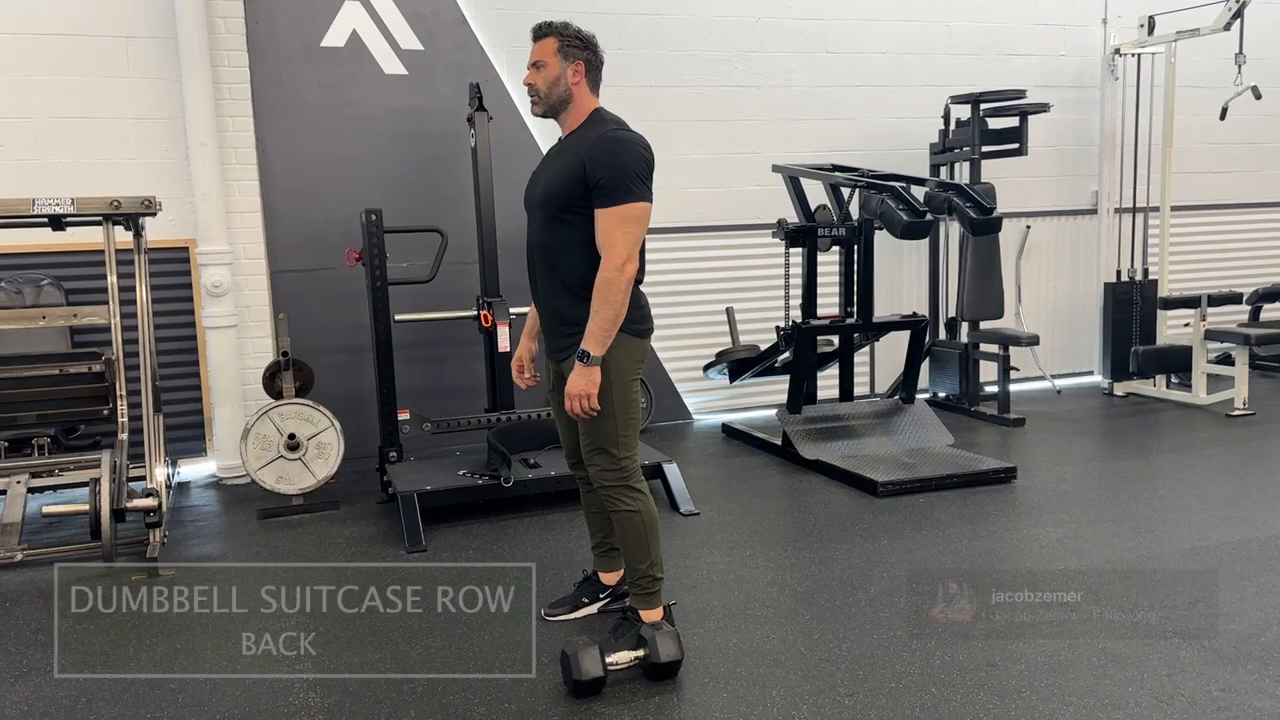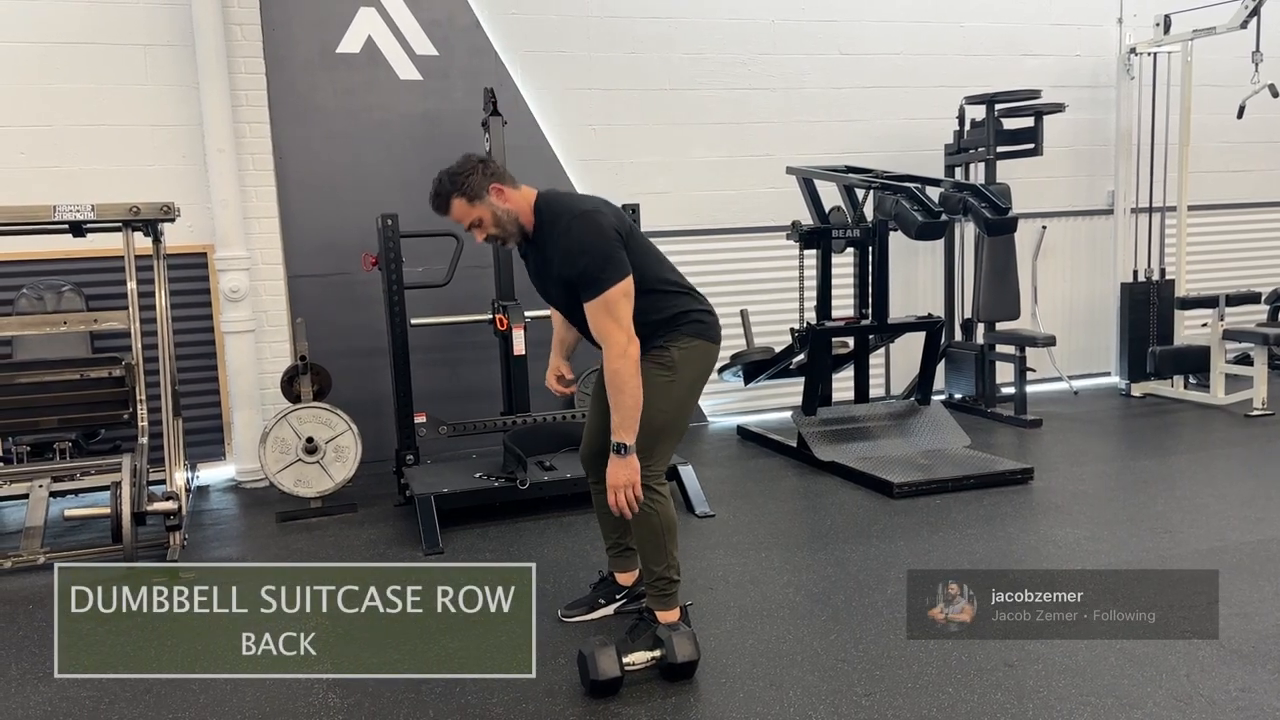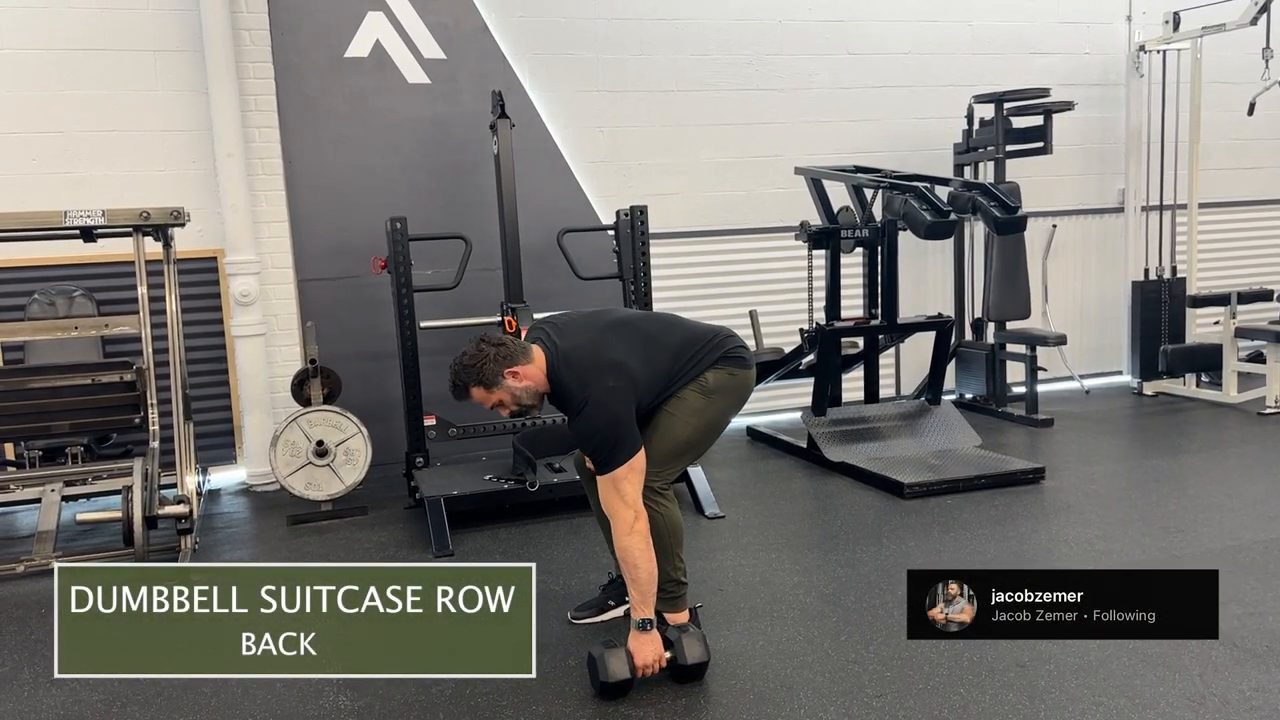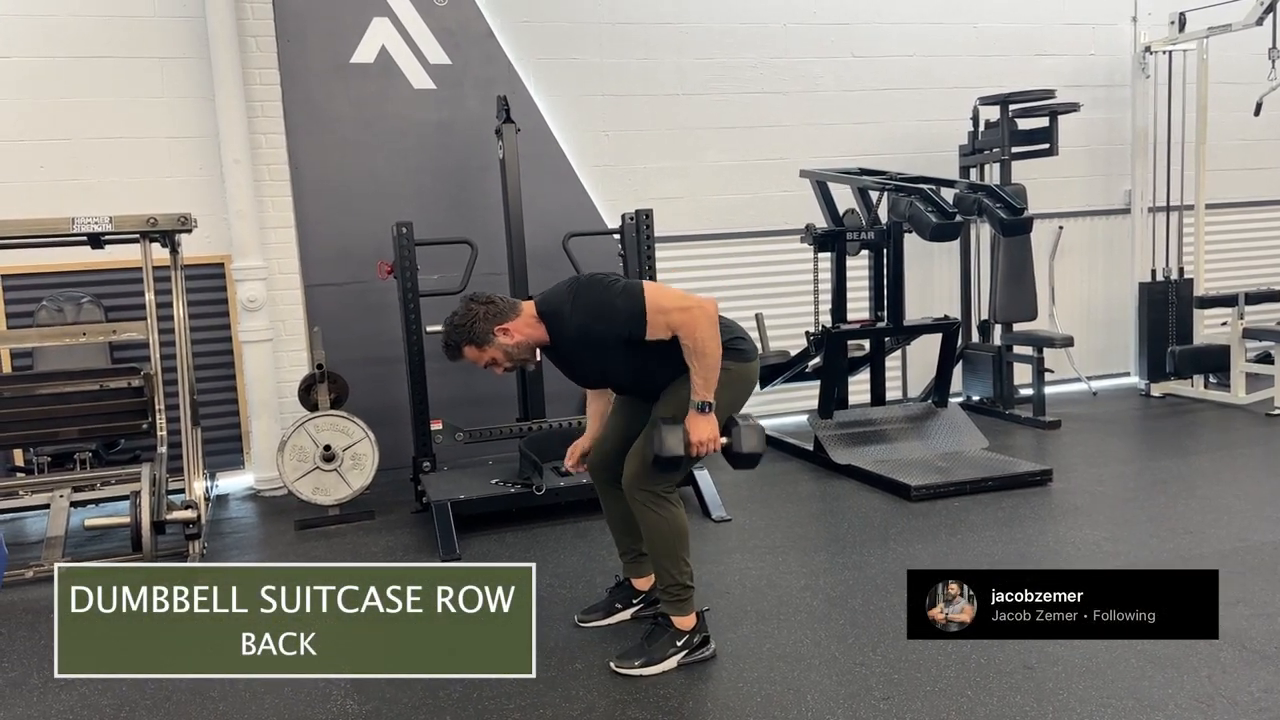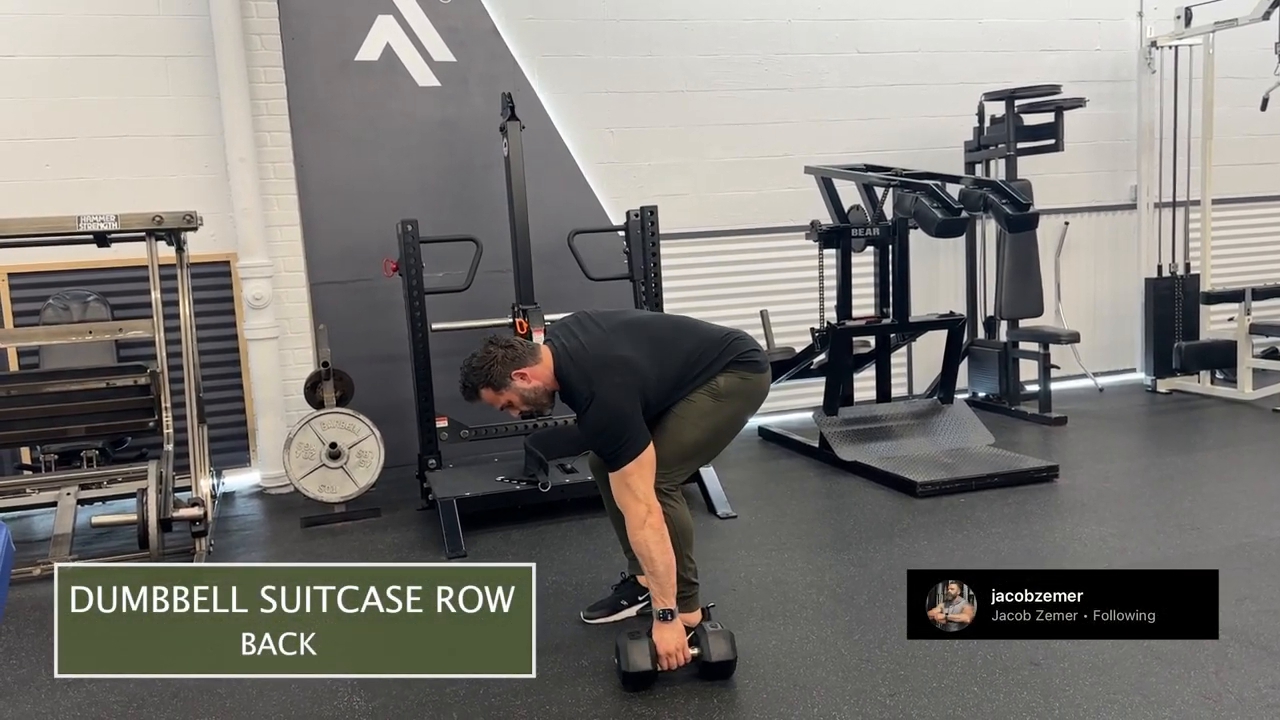
dt=1s
person 1, frame 1
left shoulder: (615, 148)
right shoulder: (563, 152)
left elbow: (619, 264)
left wrist: (589, 359)
right wrist: (532, 336)
left hip: (604, 343)
right hip: (566, 342)
left knee: (615, 475)
right knee: (585, 470)
left ankle: (651, 610)
right ankle: (610, 578)
person 1, frame 2
left shoulder: (582, 230)
right shoulder: (531, 234)
left elbow: (622, 345)
left wrist: (624, 448)
right wrist: (559, 356)
left hip: (679, 340)
right hip: (632, 346)
left knee: (636, 478)
right knee: (595, 462)
left ankle: (667, 614)
right ankle: (625, 578)
person 1, frame 3
left shoulder: (597, 397)
right shoulder: (537, 344)
left elbow: (628, 519)
left wrist: (643, 627)
right wrist: (595, 446)
left hip: (722, 370)
right hip: (675, 364)
left knee: (647, 480)
right knee: (591, 465)
left ankle: (676, 618)
right ankle: (633, 585)
person 1, frame 4
left shoulder: (586, 307)
right shoulder: (553, 335)
left elbow: (699, 311)
left wrist: (702, 407)
right wrist: (590, 438)
left hip: (723, 362)
left knee: (645, 479)
right knee: (606, 466)
left ankle: (685, 628)
right ankle: (641, 588)
person 1, frame 5
left shoulder: (603, 397)
right shoulder: (557, 344)
left elbow: (642, 512)
left wrist: (666, 619)
left hip: (736, 372)
right hip: (695, 368)
left knee: (656, 478)
right knee: (605, 465)
left ankle: (688, 620)
right ankle: (644, 584)
